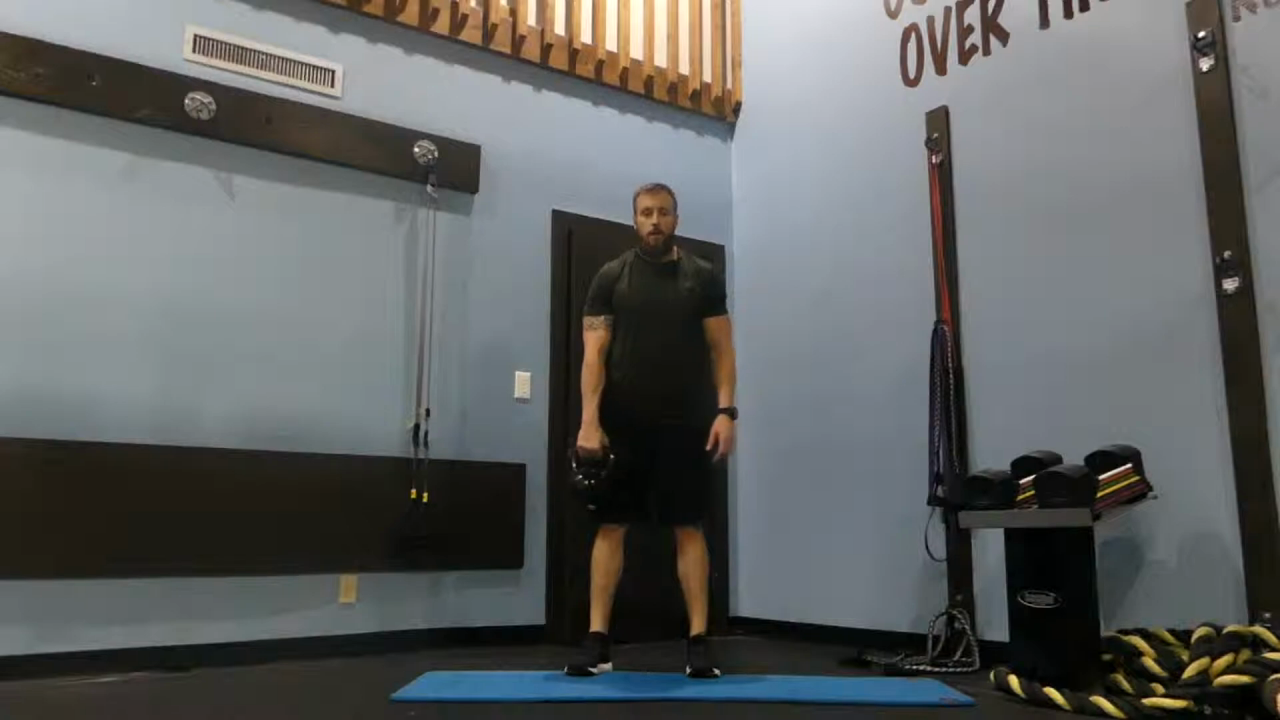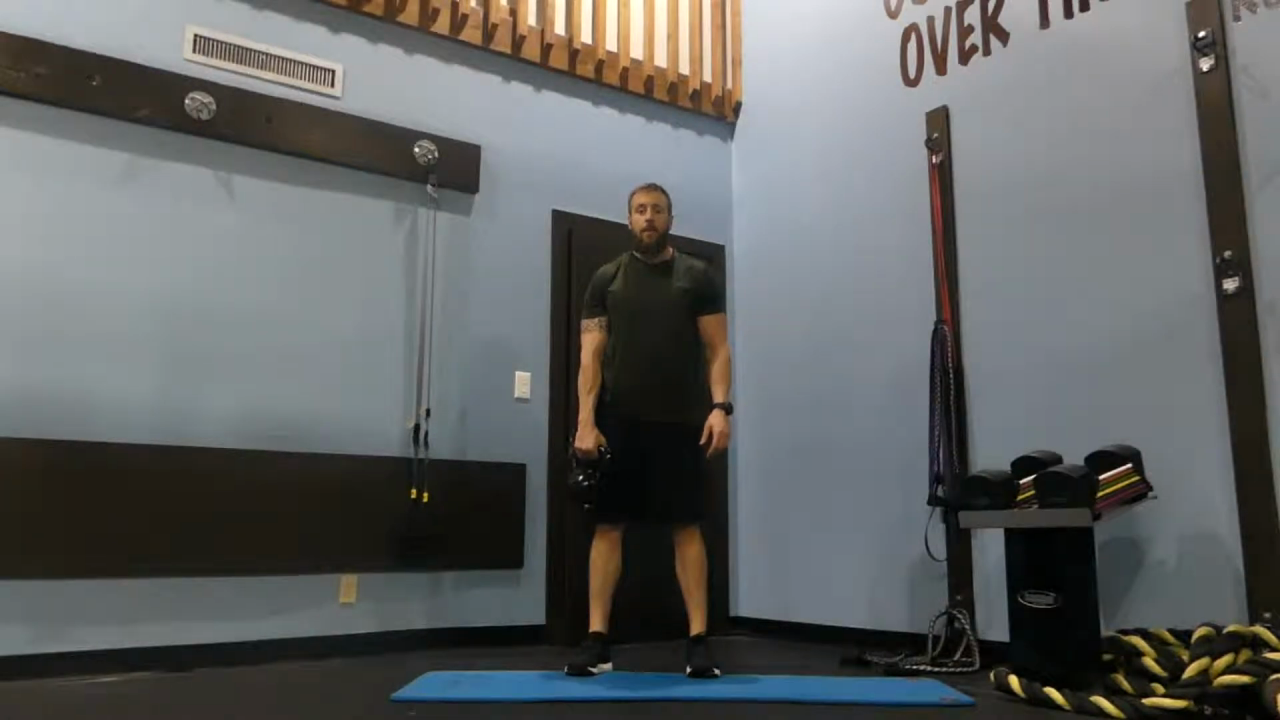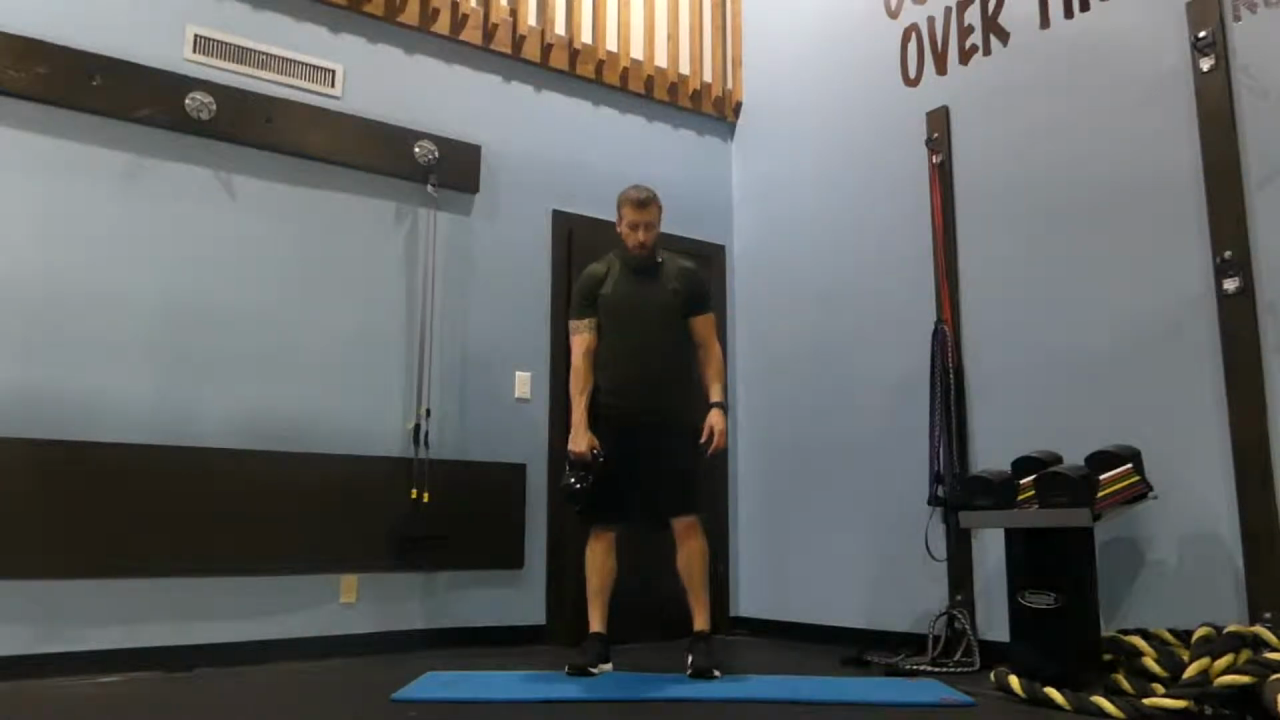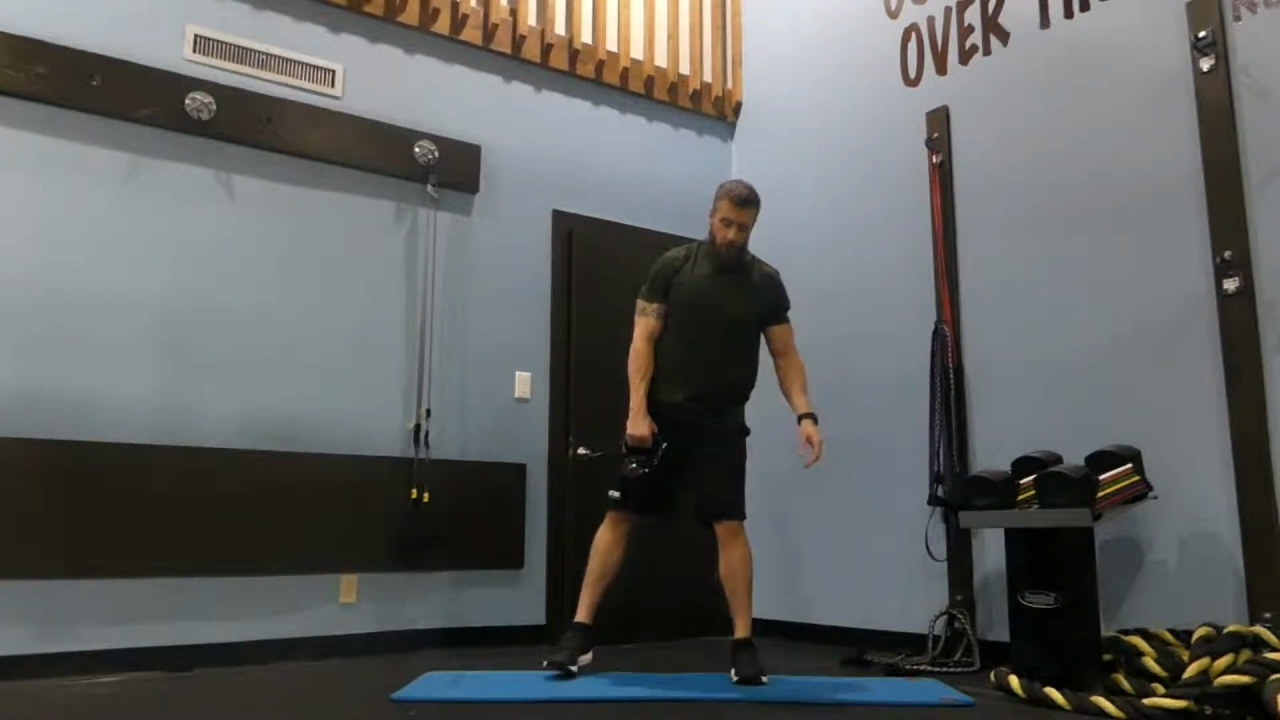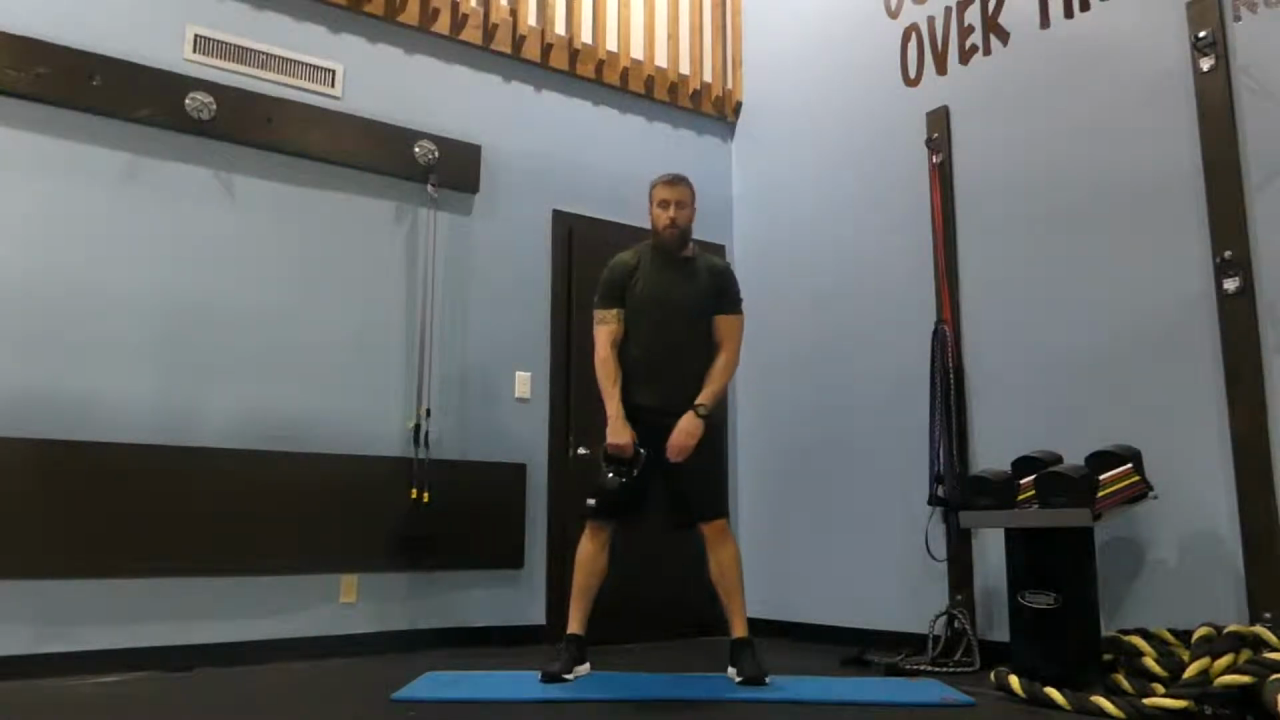
dt=1s
person 1, frame 1
left shoulder: (703, 277)
right shoulder: (611, 277)
left elbow: (721, 350)
right elbow: (595, 352)
left wrist: (725, 411)
right wrist: (590, 421)
left hip: (685, 425)
right hip: (622, 423)
left knee: (689, 528)
right knee: (610, 526)
left ankle: (698, 640)
right ankle: (597, 640)
person 1, frame 2
left shoulder: (697, 276)
right shoulder: (607, 279)
left elbow: (717, 348)
right elbow: (591, 355)
left wrist: (720, 406)
right wrist: (586, 422)
left hip: (680, 423)
right hip: (618, 423)
left knee: (687, 528)
right knee: (608, 527)
left ankle: (698, 640)
right ankle: (597, 640)
person 1, frame 3
left shoulder: (685, 276)
right shoulder: (595, 279)
left elbow: (707, 346)
right elbow: (582, 356)
left wrist: (716, 404)
right wrist: (579, 425)
left hip: (674, 421)
right hip: (612, 424)
left knee: (687, 523)
right knee: (602, 528)
left ankle: (701, 640)
right ankle: (597, 642)
person 1, frame 4
left shoulder: (766, 283)
right shoulder: (673, 266)
left elbow: (785, 355)
right elbow: (643, 340)
left wrist: (805, 414)
right wrist: (637, 410)
left hip: (720, 422)
right hip: (660, 415)
left knee: (729, 528)
right knee: (619, 515)
left ankle: (743, 646)
right ankle: (580, 632)
person 1, frame 5
left shoulder: (717, 274)
right shoulder: (624, 269)
left elbow: (728, 351)
right elbow: (605, 347)
left wrist: (698, 414)
right wrist: (616, 418)
left hip: (692, 420)
right hip: (630, 420)
left knee: (716, 527)
right knee: (599, 524)
left ankle: (741, 645)
right ankle: (574, 644)
